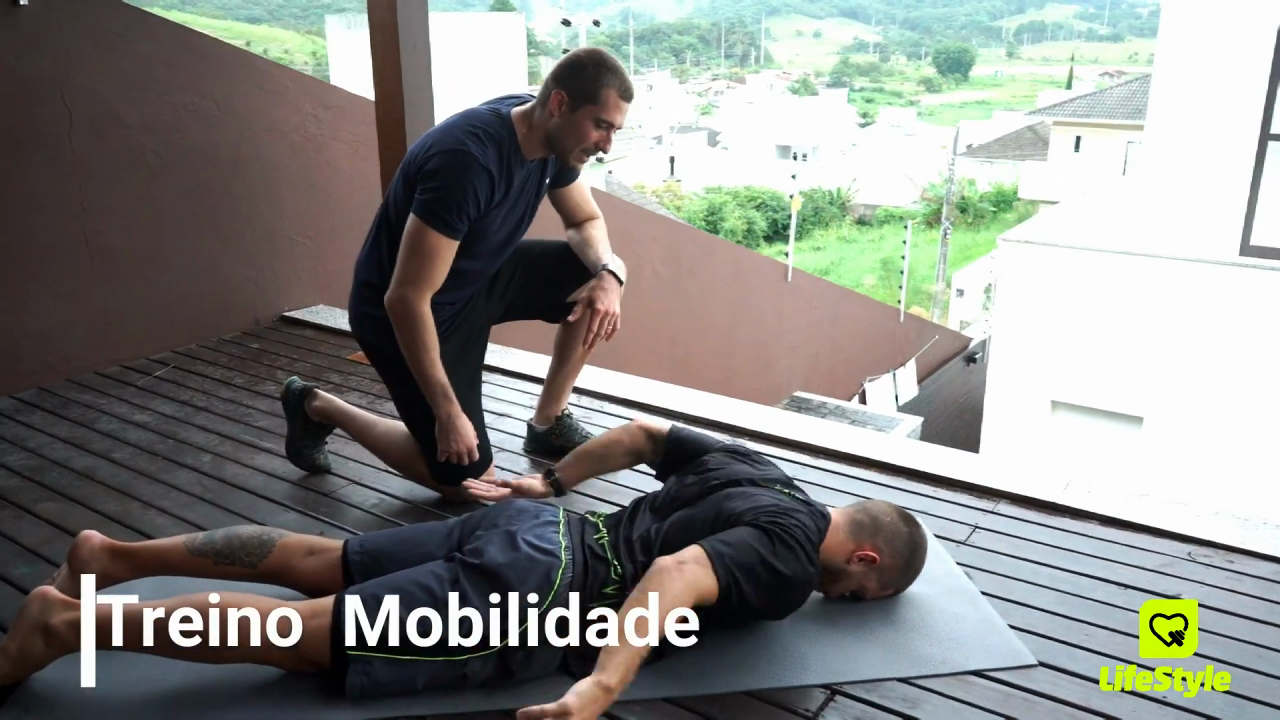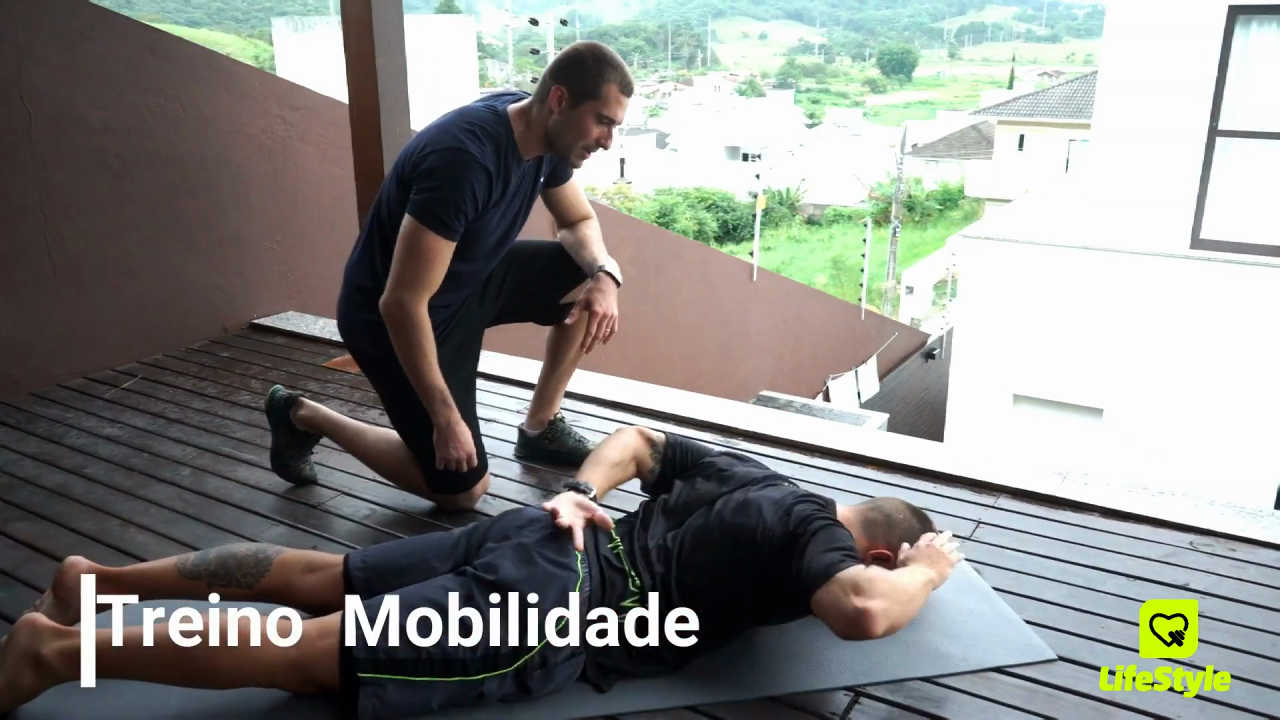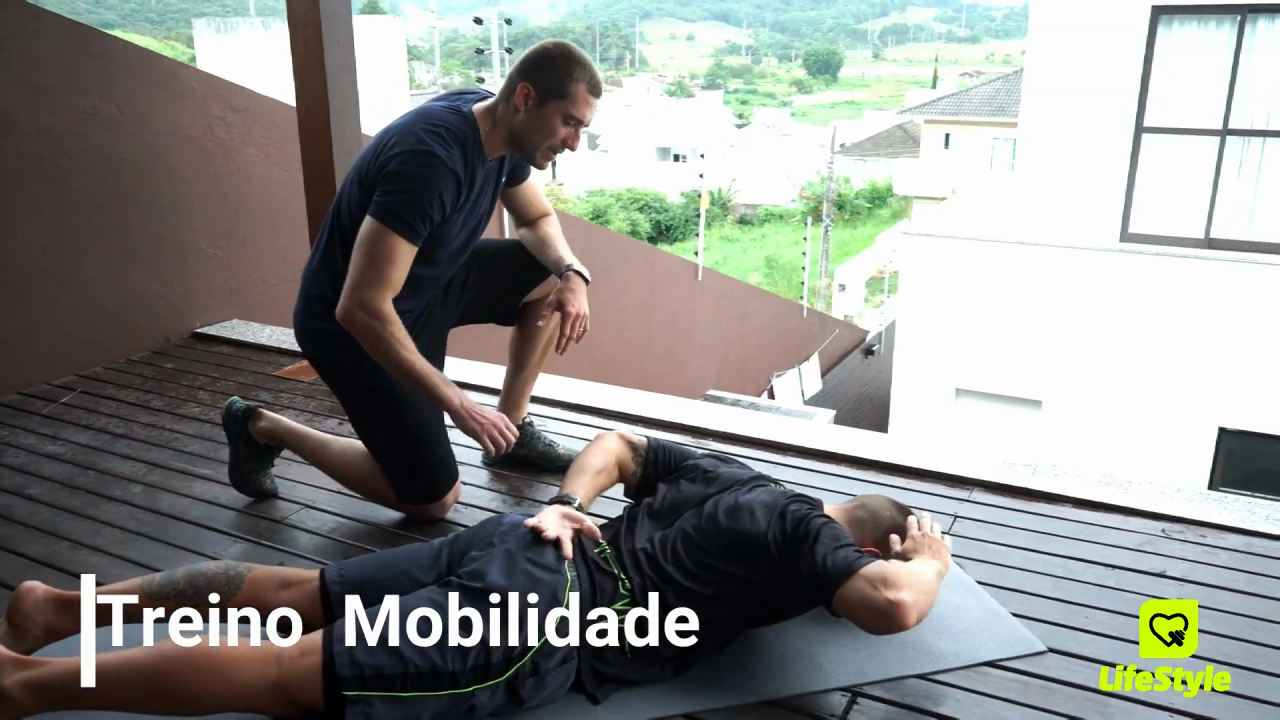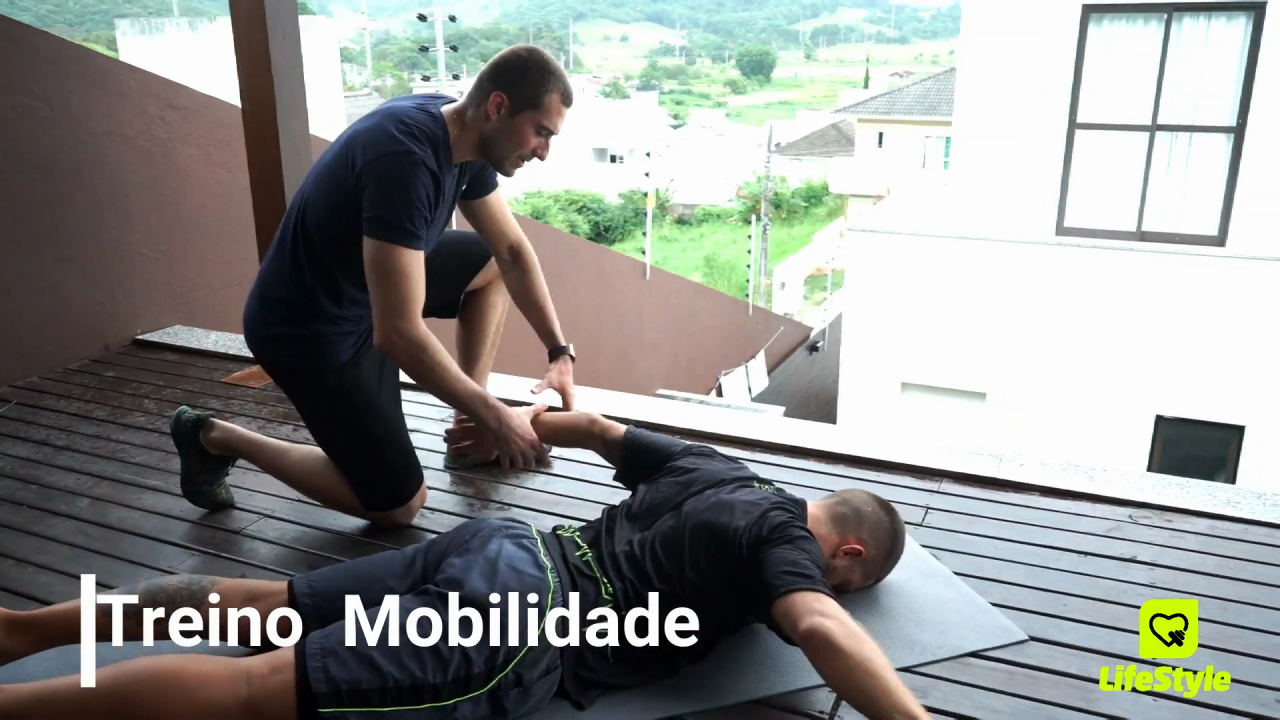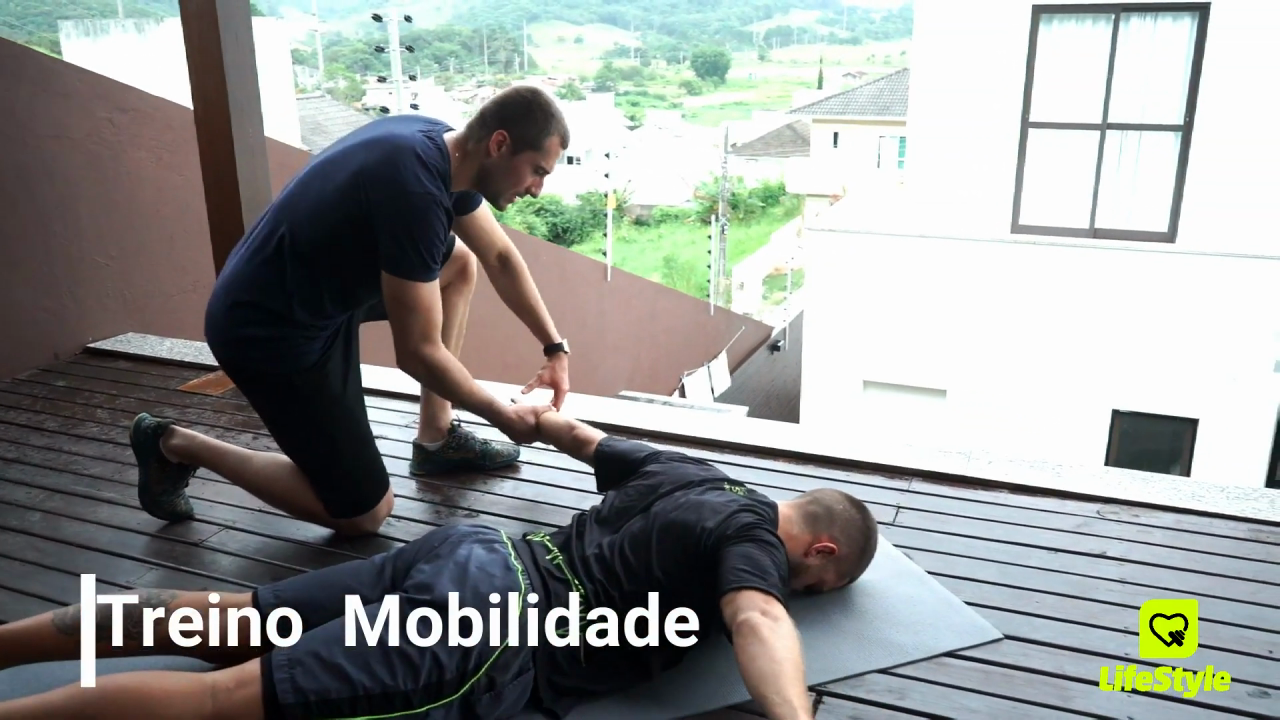
dt=0.5s
person 1, frame 1
left shoulder: (760, 470)
right shoulder: (793, 553)
left elbow: (642, 430)
right elbow: (673, 580)
left wrist: (546, 482)
left hip: (529, 533)
right hip: (530, 596)
left knee: (315, 561)
right knee: (303, 631)
left ankle: (113, 553)
person 1, frame 2
left shoulder: (755, 473)
right shoulder: (815, 531)
left elbow: (637, 436)
right elbow: (862, 612)
left wrist: (578, 494)
right wrist: (933, 567)
left hip: (526, 541)
right hip: (545, 617)
left knee: (314, 582)
left ankle: (102, 578)
person 1, frame 3
left shoulder: (739, 475)
right shoulder: (808, 534)
left elbow: (617, 443)
right elbow: (894, 606)
left wrist: (567, 504)
right wrist: (930, 557)
left hip: (512, 550)
right hip: (535, 629)
left knee: (290, 598)
person 1, frame 4
left shoulder: (717, 469)
right shoulder: (786, 540)
left elbow: (592, 426)
right elbow: (824, 631)
left wrist: (510, 425)
left hip: (496, 551)
right hip: (511, 635)
left knee: (256, 609)
person 1, frame 5
left shoulder: (689, 471)
right shoulder: (756, 538)
left elbow: (583, 435)
right elbow: (756, 621)
left wrist: (533, 418)
left hip: (465, 555)
right hip: (486, 639)
left knee: (216, 624)
person 2, frame 1
left shoulder: (551, 135)
right shoulder: (467, 159)
left elbow: (587, 220)
right elbow: (405, 299)
left wrist: (607, 274)
right wrist: (448, 413)
right hip: (404, 314)
left knee: (606, 273)
right knee: (468, 480)
left ankle: (548, 424)
right ankle: (319, 408)
person 2, frame 2
left shoulder: (542, 132)
right shoulder: (464, 158)
left elbow: (580, 222)
right elbow: (401, 302)
left wrist: (604, 274)
right wrist: (446, 419)
right hip: (391, 318)
left knee: (597, 277)
right knee: (463, 489)
left ankle: (540, 429)
right ankle: (304, 417)
person 2, frame 3
left shoulder: (500, 128)
right shoulder: (429, 160)
left elbow: (537, 219)
right elbow: (359, 308)
left wrist: (572, 271)
right wrist: (455, 405)
right hip: (354, 326)
left knee: (555, 276)
right knee: (433, 499)
left ankle: (512, 429)
right ankle: (264, 429)
person 2, frame 4
left shoulder: (462, 134)
right shoulder: (406, 160)
left elbow: (512, 249)
right elbow: (398, 333)
left wrist: (560, 352)
right wrist: (497, 419)
right hip: (308, 329)
left knee: (492, 262)
right knee: (398, 505)
right ankle: (216, 439)
person 2, frame 5
left shoulder: (443, 148)
right shoulder: (416, 192)
left elbow: (500, 257)
right elbow: (418, 353)
left wrist: (554, 348)
right wrist: (504, 417)
right hip: (267, 331)
left knee: (459, 262)
right knee: (365, 513)
left ankle: (436, 440)
right ankle: (178, 447)
